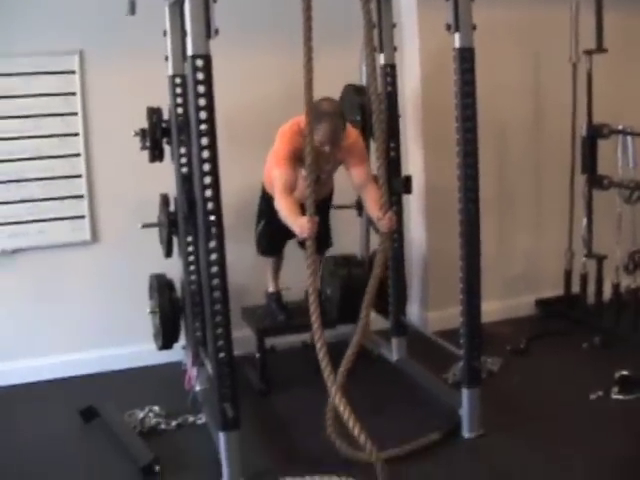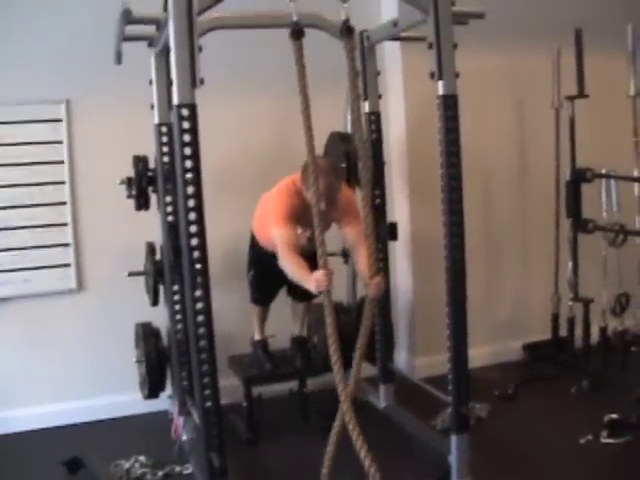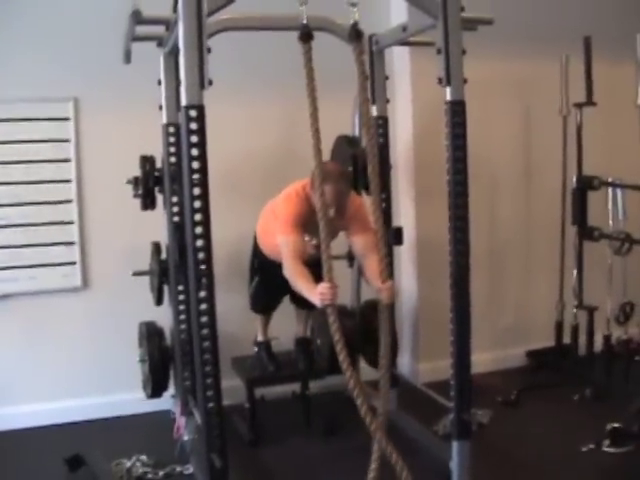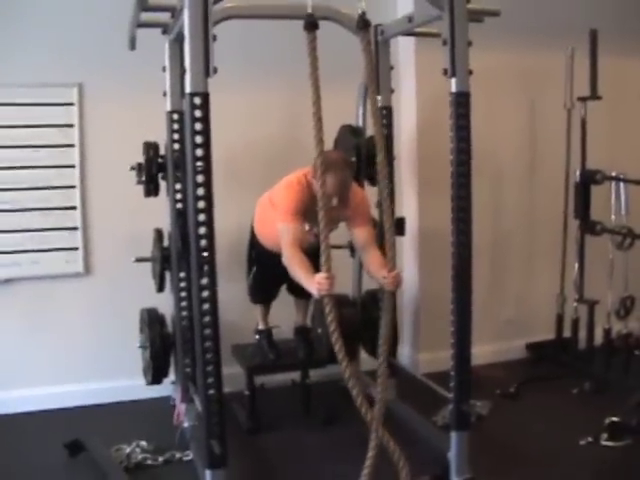
dt=0.4s
person 1, frame 1
left shoulder: (351, 139)
right shoulder: (290, 136)
left elbow: (364, 184)
right elbow: (283, 193)
left wrist: (378, 215)
right wrist: (296, 223)
left hip: (319, 193)
right hip: (279, 192)
left knee: (319, 242)
right knee: (272, 243)
right ankle: (272, 291)
person 1, frame 2
left shoulder: (345, 198)
right shoulder: (284, 195)
left elbow: (357, 243)
right elbow: (286, 253)
left wrist: (368, 278)
right wrist: (310, 280)
left hip: (308, 242)
right hip: (269, 241)
left knee: (304, 292)
right knee: (262, 293)
left ankle: (299, 337)
right ankle: (258, 339)
person 1, frame 3
left shoulder: (355, 206)
right shoulder: (291, 202)
left elbow: (367, 253)
right elbow: (290, 262)
left wrist: (379, 285)
right wrist: (314, 293)
left hip: (312, 249)
right hip: (271, 248)
left knee: (306, 297)
right knee: (264, 299)
left ankle: (302, 339)
right ankle: (261, 341)
person 1, frame 4
left shoulder: (356, 198)
right shoulder: (292, 189)
left elbow: (366, 247)
right elbow: (290, 250)
left wrist: (383, 275)
right wrist: (312, 283)
left hip: (309, 240)
right hip: (269, 238)
left knee: (303, 285)
right knee: (263, 289)
left ankle: (301, 327)
right ankle: (263, 329)
